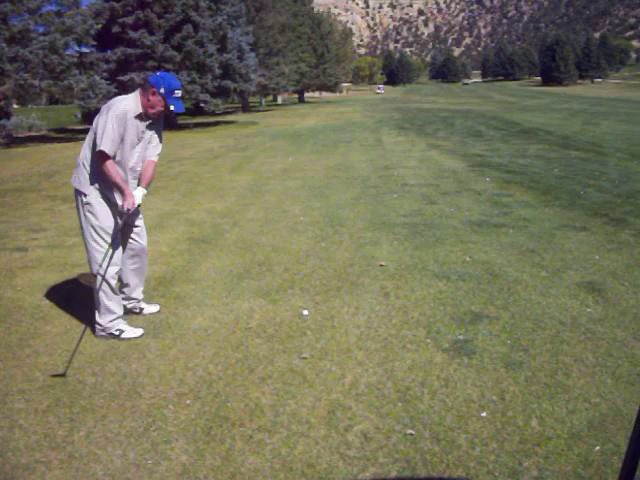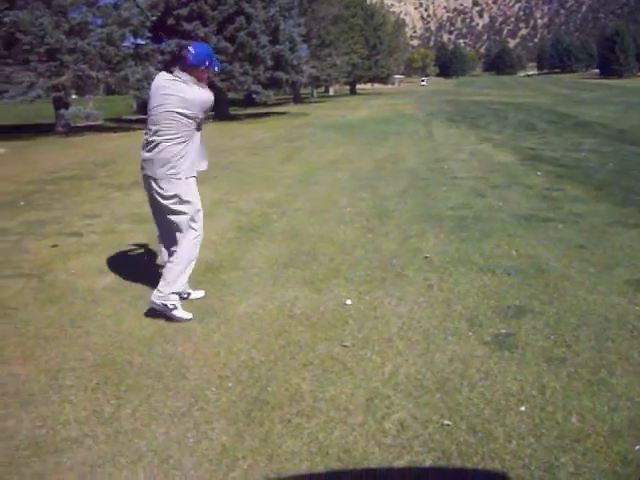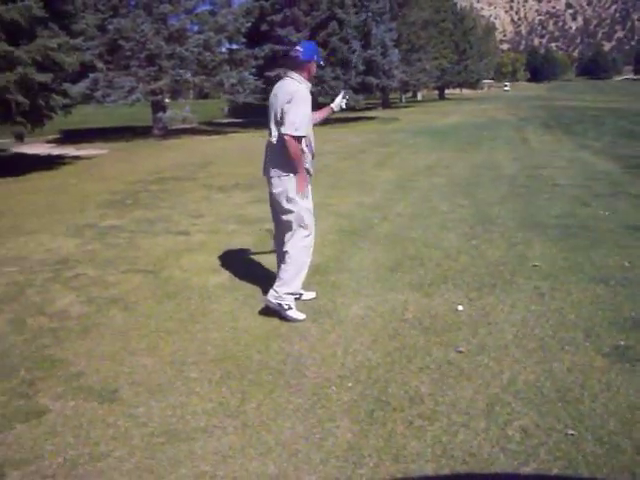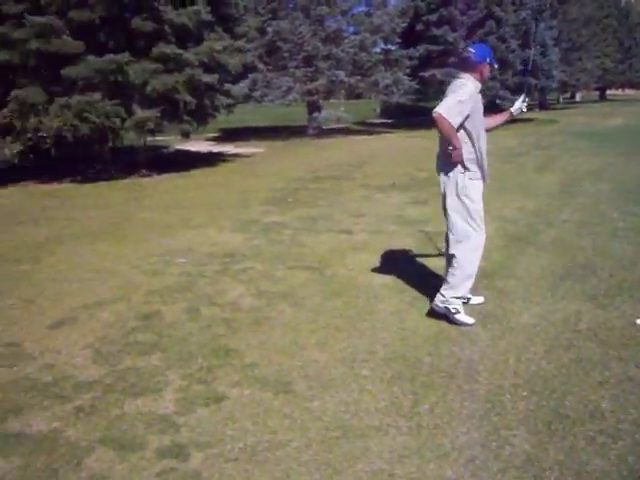
dt=1s
person 1, frame 1
left shoulder: (156, 121)
right shoulder: (120, 109)
left elbow: (151, 160)
right elbow: (103, 158)
left wrist: (140, 191)
right wrist: (126, 193)
left hip: (126, 195)
right hip: (96, 193)
left knee: (136, 246)
right knee: (107, 256)
left ankle: (130, 299)
right ankle: (108, 322)
person 1, frame 2
left shoulder: (160, 81)
right shoulder: (203, 97)
left hip: (152, 171)
right hip: (175, 175)
left knee: (169, 232)
right knee: (190, 231)
left ankle: (176, 286)
right ankle: (166, 295)
person 1, frame 3
left shoulder: (283, 86)
right shoulder: (299, 91)
right elbow: (291, 135)
left wrist: (332, 108)
right wrist: (301, 172)
left hip: (278, 172)
right hip: (290, 174)
left knee: (287, 231)
right knee: (302, 232)
left ankle: (289, 287)
right ankle: (281, 295)
person 1, frame 4
left shoulder: (465, 88)
right shoulder: (466, 89)
left elbow: (480, 124)
right elbow: (439, 115)
left wrist: (512, 112)
right wrist: (455, 145)
left hip: (463, 173)
right hip: (462, 174)
left knee: (460, 235)
right knee: (471, 236)
left ankle: (456, 291)
right ankle: (449, 299)
